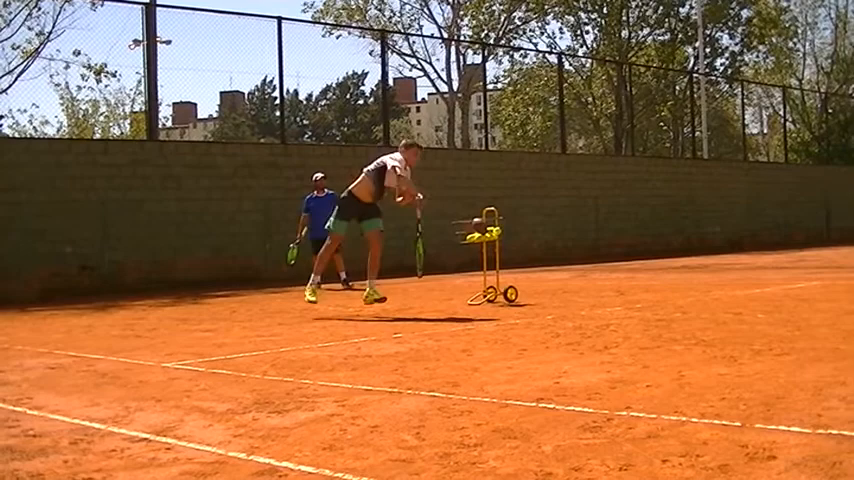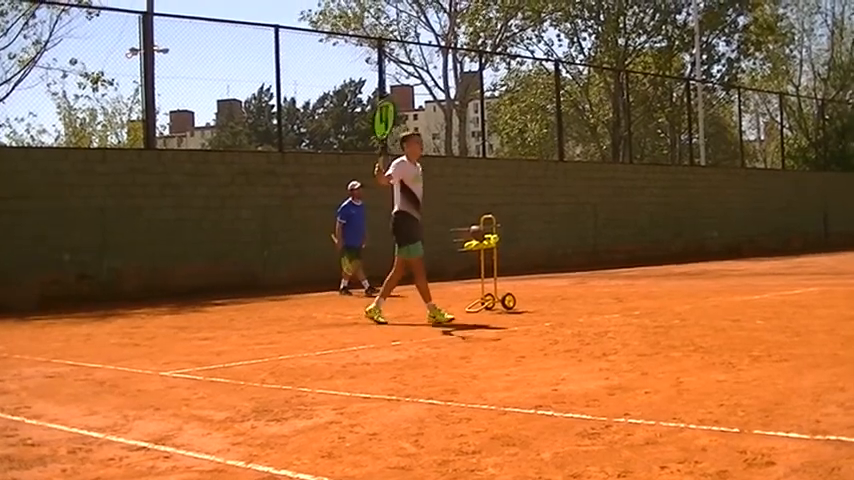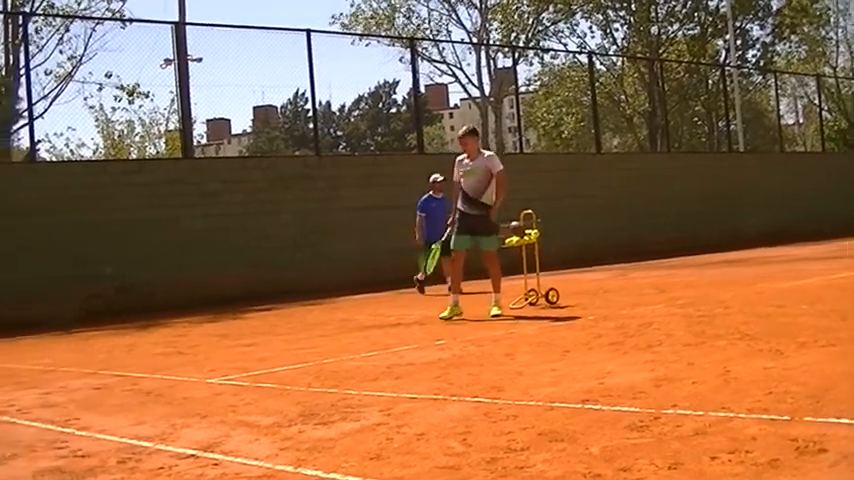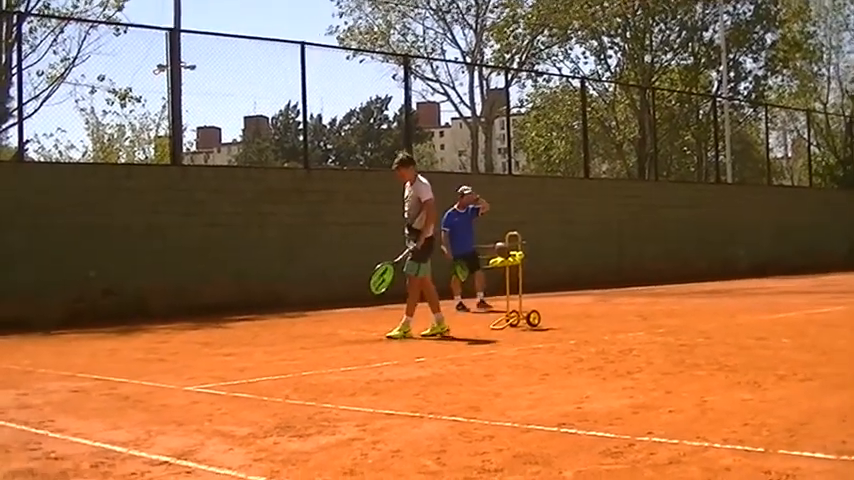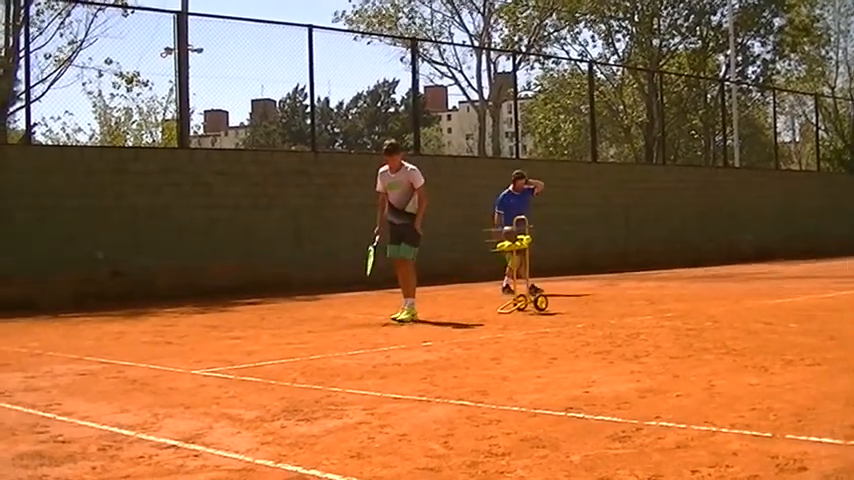
dt=1s
person 1, frame 1
left shoulder: (405, 171)
right shoulder: (394, 160)
left elbow: (401, 199)
right elbow: (400, 178)
left wrist: (411, 197)
right wrist: (415, 196)
left hip: (369, 205)
right hip: (352, 201)
left knee: (376, 245)
right knee: (333, 242)
left ankle: (371, 290)
right ankle: (313, 284)
person 1, frame 2
left shoulder: (418, 167)
right shoulder: (400, 164)
right elbow: (385, 181)
right wrist: (380, 175)
left hip: (413, 220)
right hip: (404, 220)
left knee: (400, 269)
right knee: (418, 268)
left ankle: (376, 307)
right ankle: (432, 311)
person 1, frame 3
left shoulder: (489, 158)
right shoulder: (459, 161)
left elbow: (502, 184)
left wrist: (494, 210)
right wrist: (454, 213)
left hip: (484, 214)
right hip: (463, 215)
left knee: (490, 259)
right knee: (456, 259)
left ankle: (496, 303)
right ankle: (454, 305)
person 1, frame 4
left shoulder: (422, 186)
right shoulder: (408, 186)
left elbow: (431, 213)
left wrist: (421, 238)
left hip: (422, 240)
right hip: (414, 239)
left knee: (413, 282)
right knee: (425, 282)
left ankle: (405, 326)
right ankle: (440, 324)
person 1, frame 5
left shoulder: (411, 172)
right shoulder: (382, 173)
left elbow: (423, 198)
left wrist: (417, 222)
right wrist: (379, 224)
left hip: (410, 223)
right hip: (394, 224)
left knee: (407, 263)
right knee: (399, 265)
left ankle: (411, 307)
right ankle: (406, 306)
person 2, frame 1
left shoulder: (332, 196)
right shoulder: (309, 199)
right elbow: (305, 217)
right wrist: (299, 232)
right hip: (316, 234)
left knee: (337, 255)
right knee: (317, 257)
left ankle: (344, 279)
person 2, frame 2
left shoulder: (361, 205)
right shoulder: (345, 207)
right elbow: (339, 225)
left wrist: (364, 237)
right wrist: (339, 241)
left hip: (358, 242)
right hip: (349, 242)
left knee: (351, 265)
right knee: (356, 264)
left ankle: (343, 287)
right ankle: (367, 287)
person 2, frame 3
left shoulder: (444, 199)
right shoulder: (425, 200)
right elbow: (419, 219)
right wrist: (419, 235)
left hip: (444, 236)
right hip: (432, 237)
left knee: (446, 259)
left ankle: (450, 284)
right ankle: (419, 278)
person 2, frame 4
left shoulder: (471, 211)
right shoulder: (449, 215)
left elbow: (486, 207)
right elbow: (444, 234)
left wrist: (477, 198)
right wrist: (448, 251)
left hip: (470, 250)
right hip: (456, 253)
left knee: (479, 273)
right knee: (457, 277)
left ankle: (481, 300)
right ankle: (458, 302)
person 2, frame 5
left shoulder: (526, 192)
right shoulder: (504, 197)
left elbow: (541, 186)
right elbow: (498, 217)
left wrist: (528, 180)
right hip: (511, 234)
left knee: (519, 259)
right knee: (519, 258)
left ankle: (506, 285)
right ankle: (529, 285)
